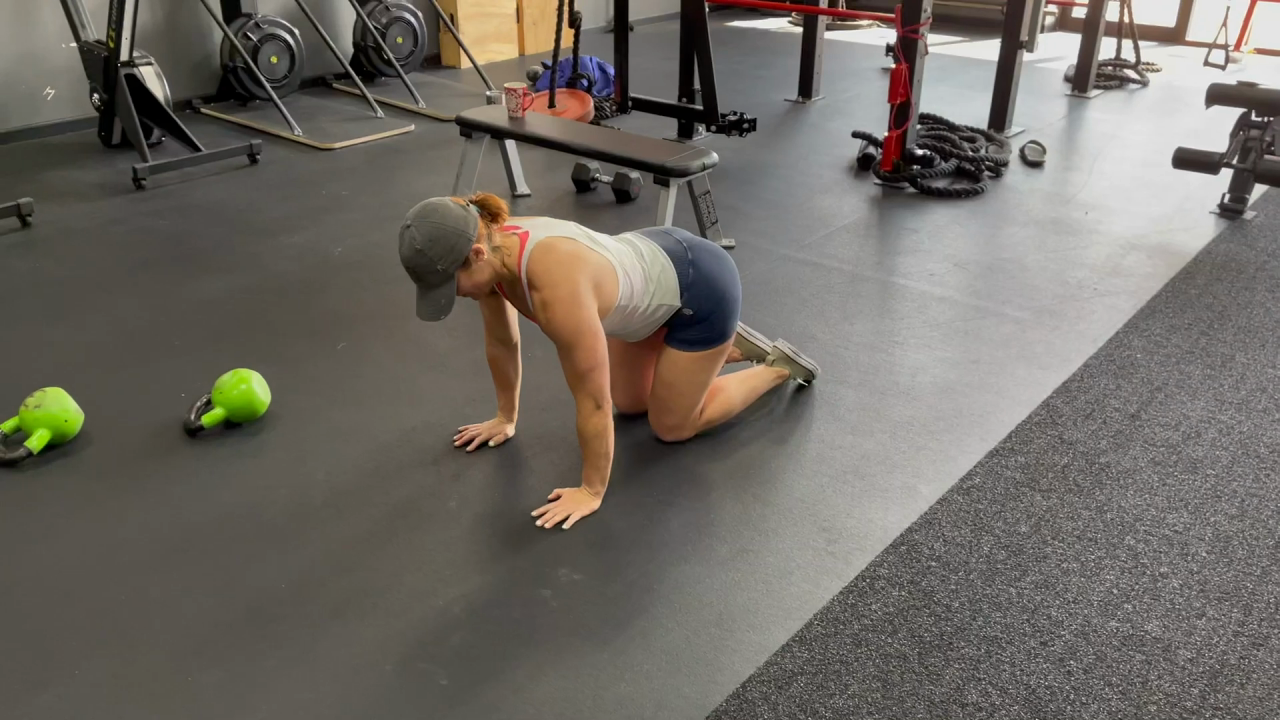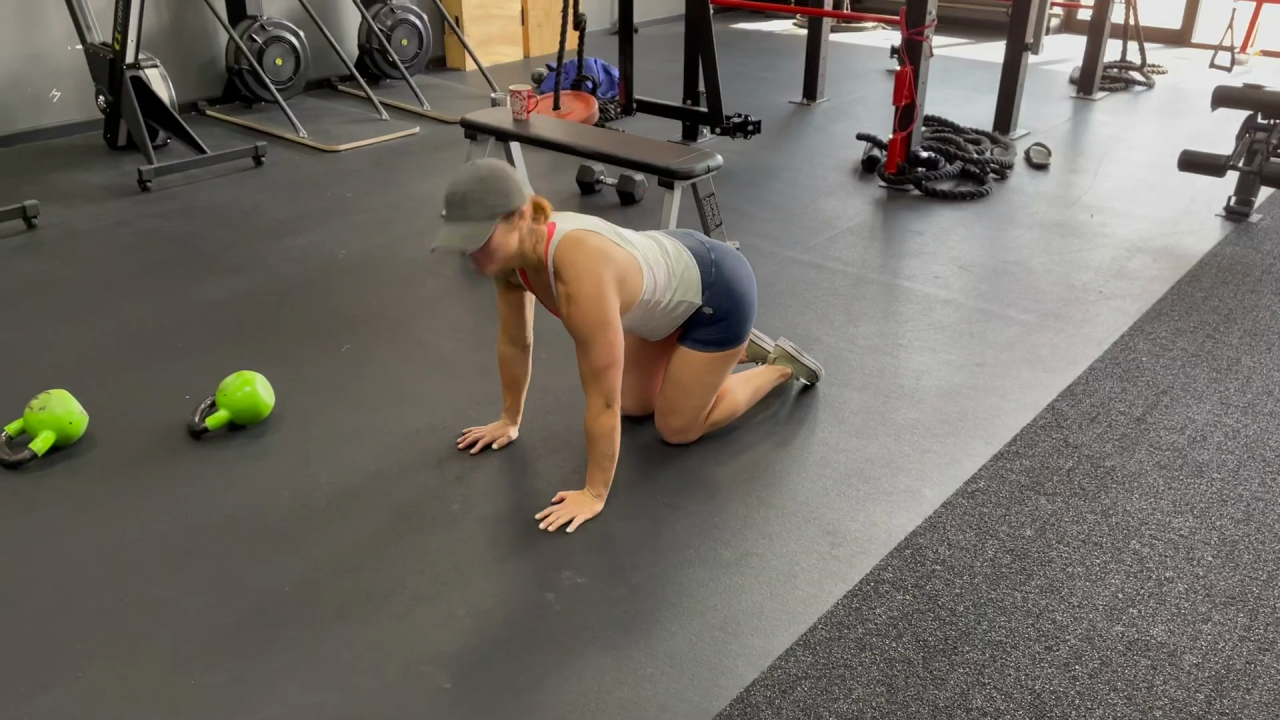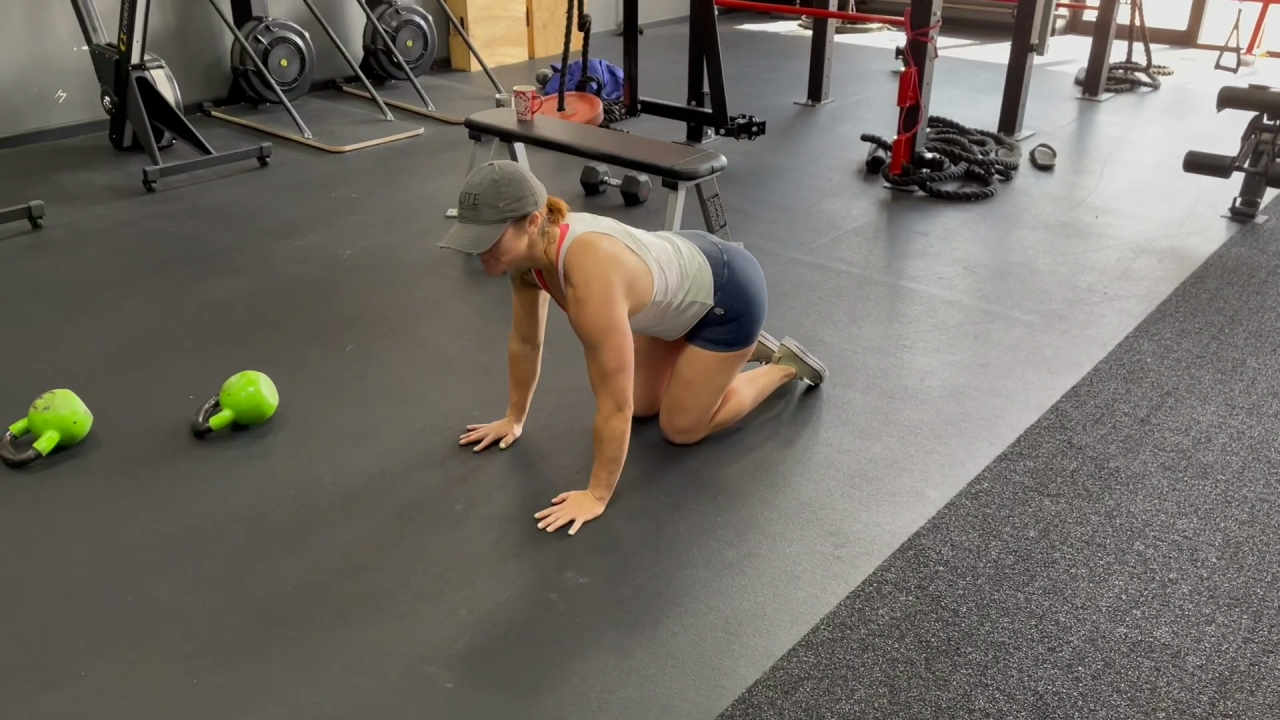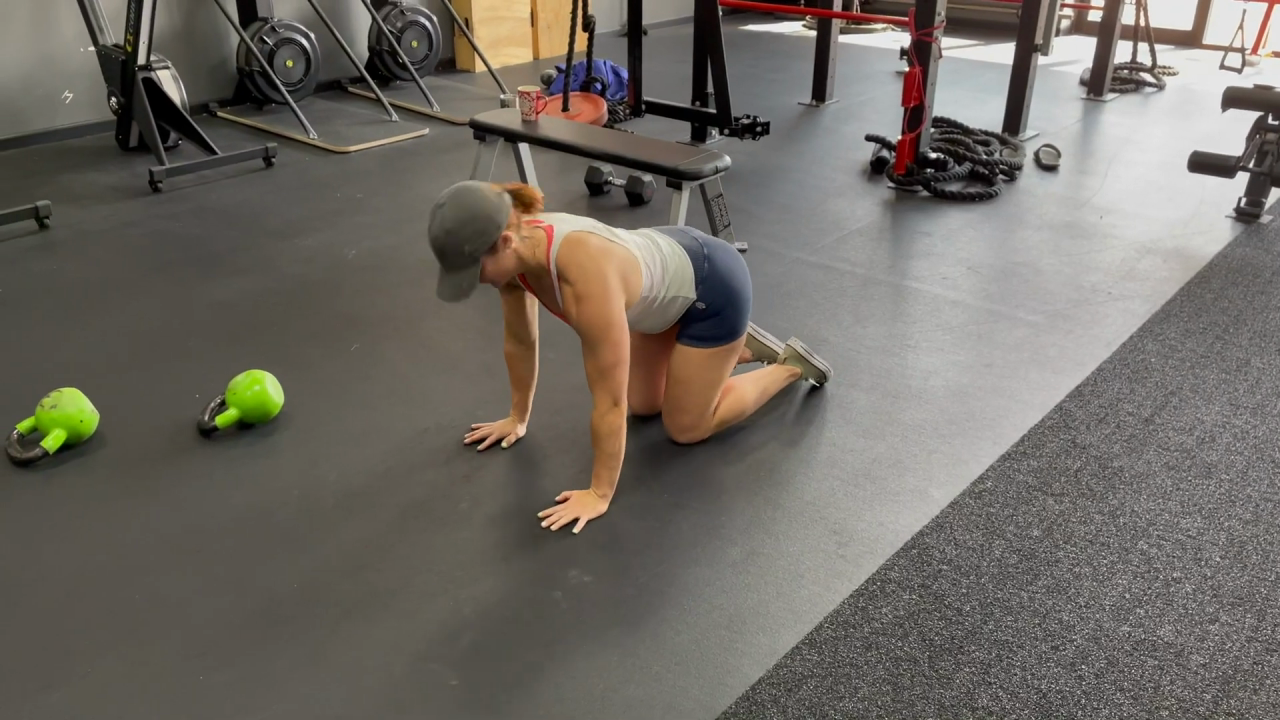
dt=0.4s
person 1, frame 1
left shoulder: (556, 288)
right shoulder: (492, 249)
left elbow: (593, 402)
right elbow: (501, 342)
left wrist: (592, 492)
right wrist: (506, 418)
left hip: (700, 288)
right hip: (655, 261)
left knee: (671, 426)
right knee: (630, 403)
left ankle: (777, 367)
right ankle: (732, 346)
person 1, frame 2
left shoulder: (582, 276)
right shoulder: (509, 252)
left elbow: (603, 403)
right elbow: (514, 342)
left wrist: (593, 495)
right wrist: (507, 422)
left hip: (717, 293)
right hip: (673, 270)
left knee: (675, 428)
right knee: (636, 405)
left ankle: (781, 366)
right ankle: (740, 350)
person 1, frame 3
left shoulder: (591, 280)
right shoulder: (526, 248)
left elbow: (614, 405)
right elbow: (525, 340)
left wrist: (596, 496)
right wrist: (514, 418)
left hip: (729, 293)
right hip: (685, 268)
left knee: (681, 428)
right knee: (643, 405)
left ankle: (785, 366)
right ankle: (749, 348)
person 1, frame 4
left shoulder: (585, 280)
right shoulder: (514, 245)
left elbow: (609, 400)
right elbow: (519, 339)
left wrist: (599, 493)
right wrist: (519, 418)
left hip: (713, 286)
right hip: (667, 268)
left knee: (686, 428)
right knee: (645, 404)
left ankle: (792, 365)
right ankle: (741, 347)
